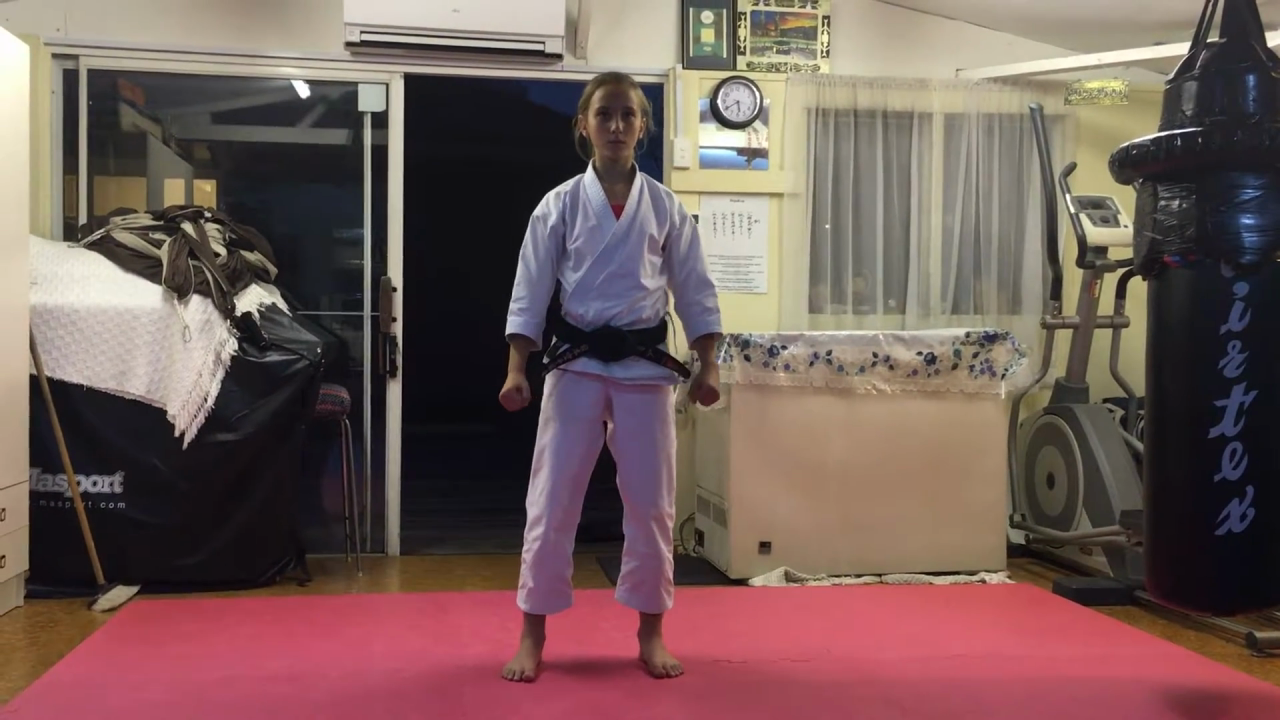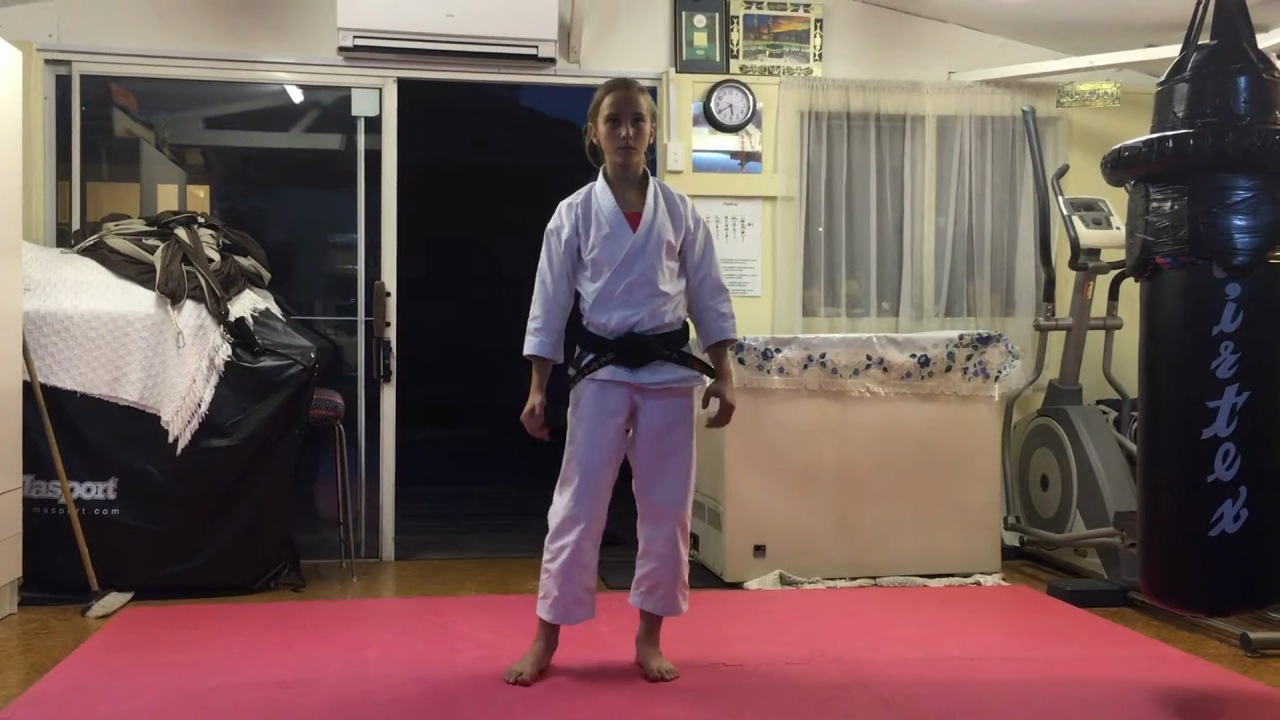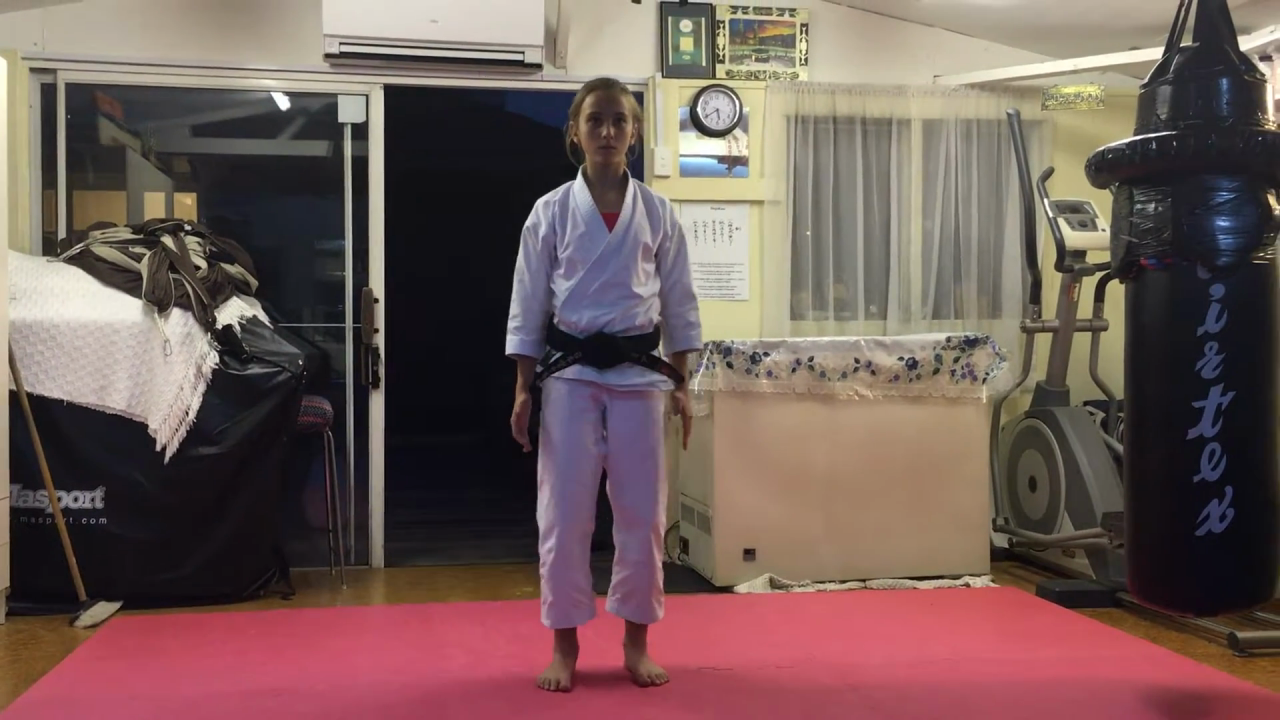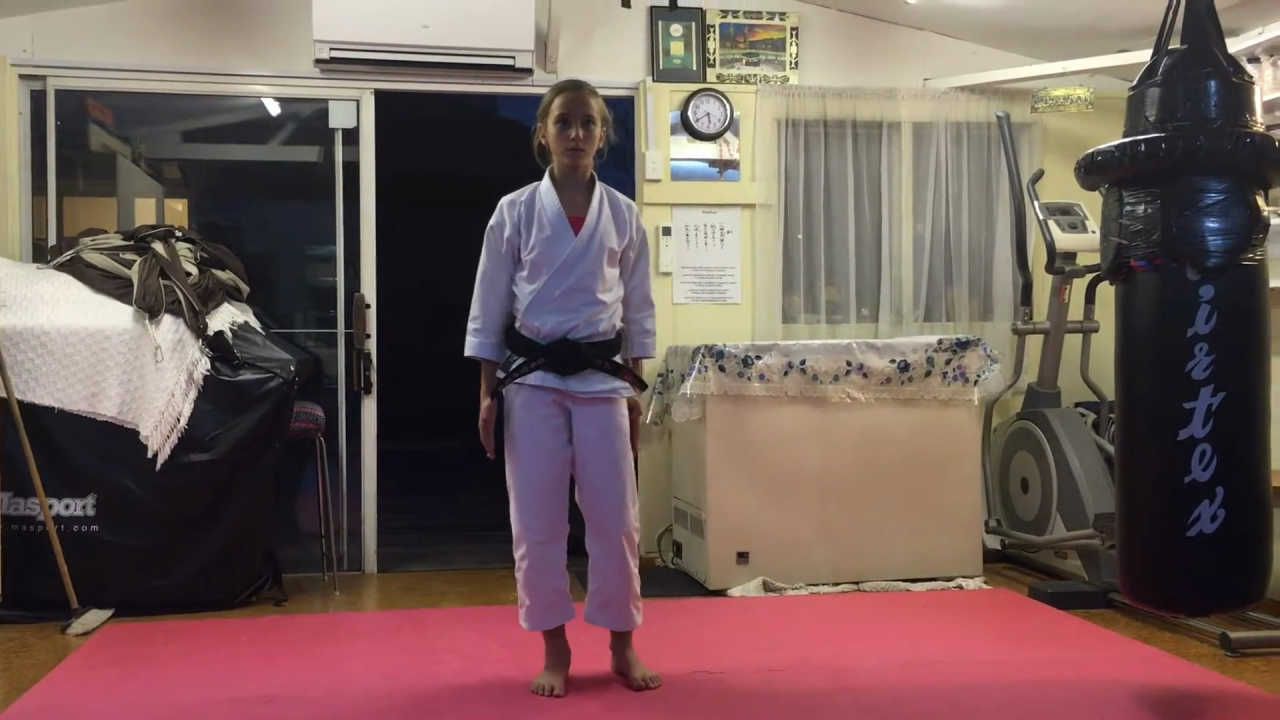
dt=0.4s
person 1, frame 1
left shoulder: (665, 206)
right shoulder: (560, 204)
left elbow: (695, 289)
right elbow: (530, 291)
left wrist: (707, 365)
right wrist: (516, 368)
left hip: (645, 364)
right hip: (577, 362)
left knee: (651, 501)
right knee: (553, 498)
left ankle: (650, 631)
right ankle: (533, 633)
person 1, frame 2
left shoulder: (679, 211)
right shoulder: (574, 213)
left elbow: (709, 296)
right elbow: (550, 302)
left wrist: (722, 375)
right wrist: (538, 387)
left hip: (669, 371)
right hip: (602, 370)
left knee: (666, 507)
right knee: (579, 503)
left ankle: (649, 637)
right ankle: (546, 636)
person 1, frame 3
left shoulder: (657, 212)
right shoulder: (551, 211)
left elbow: (679, 303)
right elbow: (527, 304)
left wrist: (679, 384)
right wrist: (523, 389)
left hip: (637, 373)
right hip: (570, 372)
left knee: (642, 511)
right knee: (564, 509)
left ankle: (636, 641)
right ankle: (565, 642)
person 1, frame 4
left shoulder: (623, 214)
right shoulder: (515, 211)
left elbow: (638, 307)
right elbow: (489, 306)
left wrist: (634, 389)
right wrist: (488, 393)
left hip: (601, 378)
right hip: (533, 378)
left knee: (615, 517)
right knee: (537, 520)
left ankle: (622, 644)
right ankle: (555, 650)
